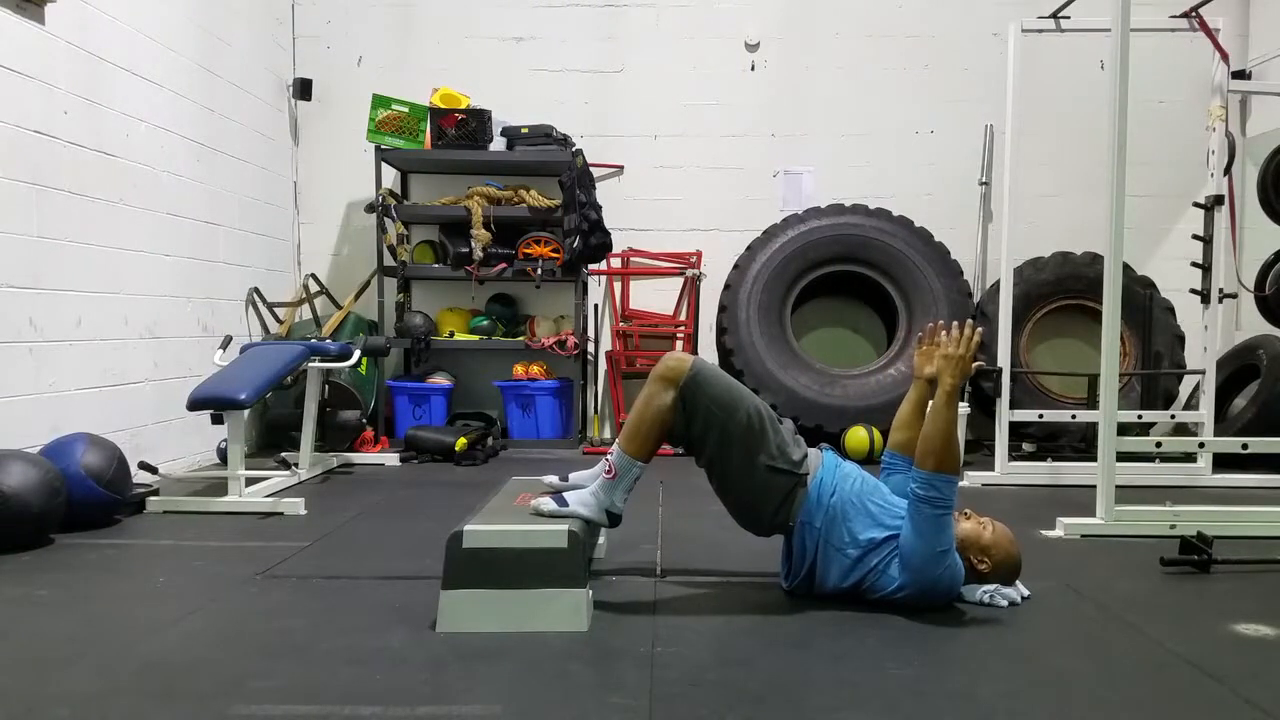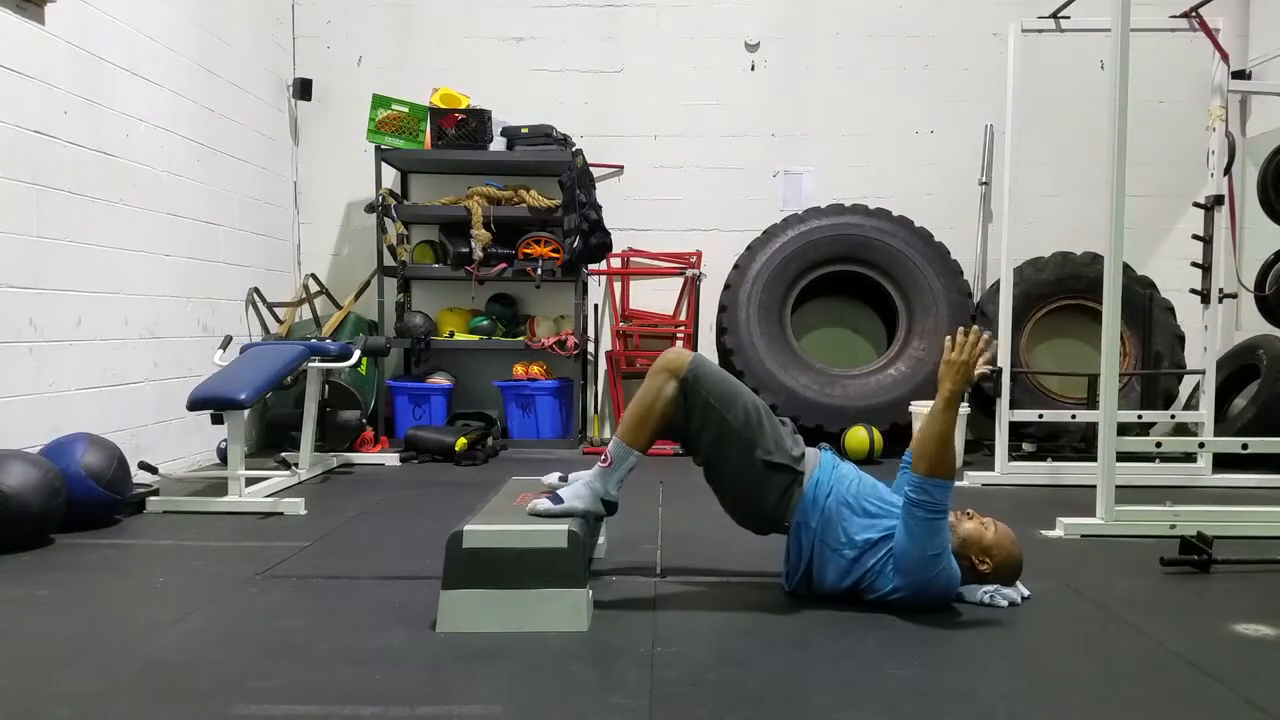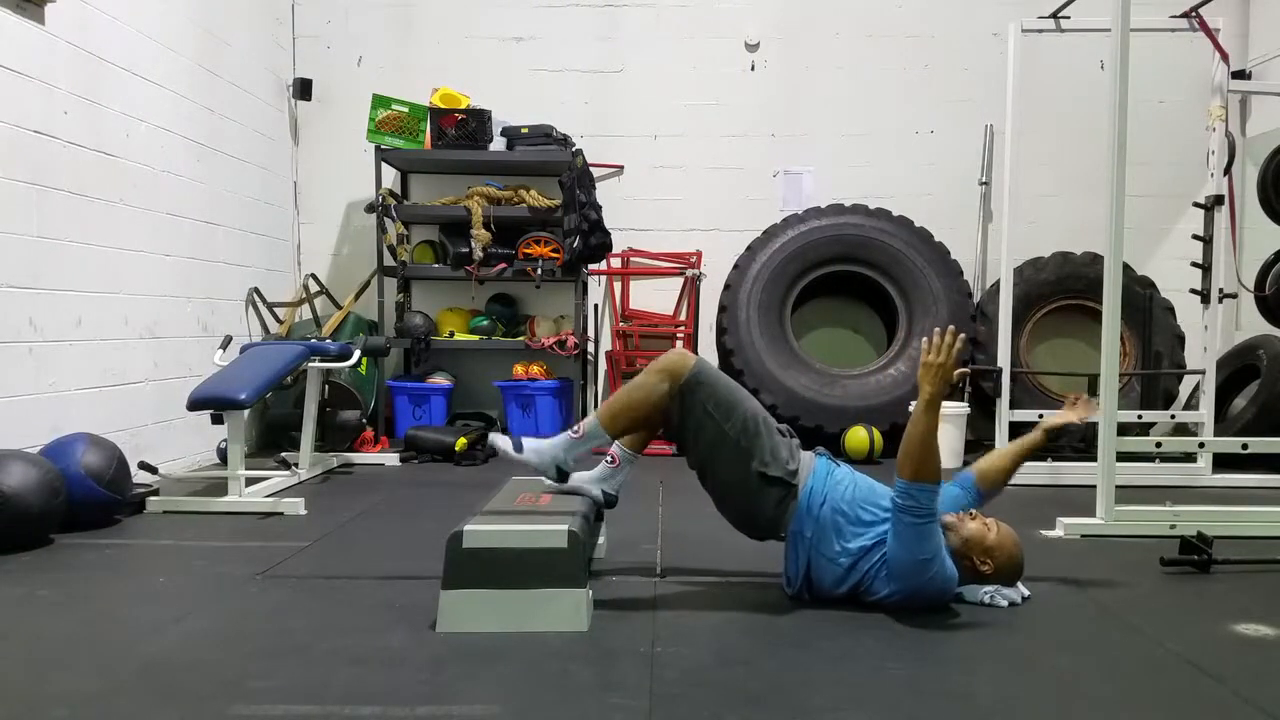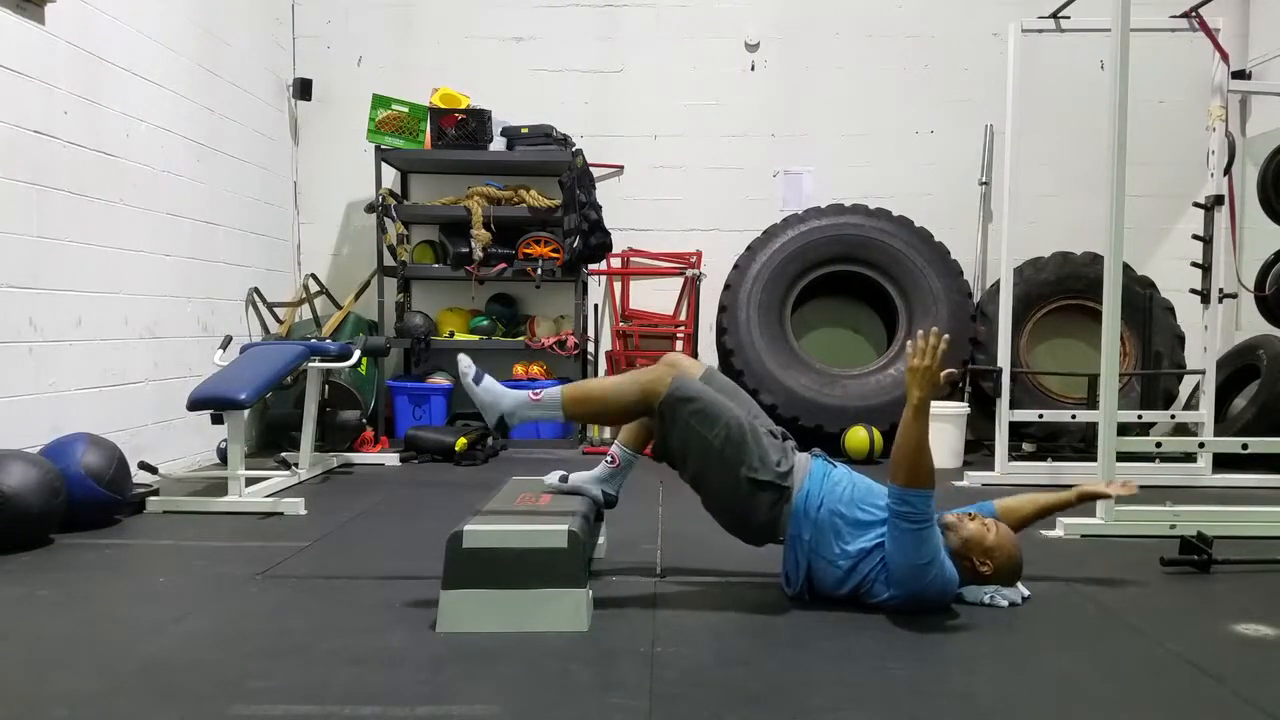
dt=0.3s
person 1, frame 1
left shoulder: (935, 573)
right shoulder: (911, 520)
left elbow: (934, 486)
right elbow: (901, 462)
left wrist: (949, 390)
right wrist: (923, 382)
left hip: (786, 488)
right hip: (800, 473)
left knee: (676, 372)
right knee: (677, 386)
left ankle: (606, 497)
right ankle: (608, 476)
person 1, frame 2
left shoulder: (930, 574)
right shoulder: (937, 539)
left elbow: (929, 491)
right elbow: (919, 472)
left wrist: (950, 394)
right wrist: (953, 390)
left hip: (782, 483)
right hip: (799, 473)
left knee: (676, 366)
right knee: (678, 382)
left ankle: (599, 488)
right ankle: (601, 478)
person 1, frame 3
left shoulder: (926, 575)
right shoulder: (943, 540)
left elbow: (916, 496)
right elbow: (974, 482)
left wrist: (930, 398)
right wrist: (1045, 430)
left hip: (777, 490)
right hip: (799, 470)
left knee: (676, 369)
right knee: (676, 382)
left ankle: (560, 453)
right ankle: (607, 477)
person 1, frame 4
left shoulder: (928, 576)
right shoulder: (946, 545)
left elbow: (912, 501)
right elbow: (1000, 508)
left wrist: (920, 399)
right wrist: (1079, 493)
left hip: (771, 492)
right hip: (787, 468)
left knee: (658, 384)
right knee: (674, 366)
left ankle: (511, 405)
right ankle: (606, 480)
